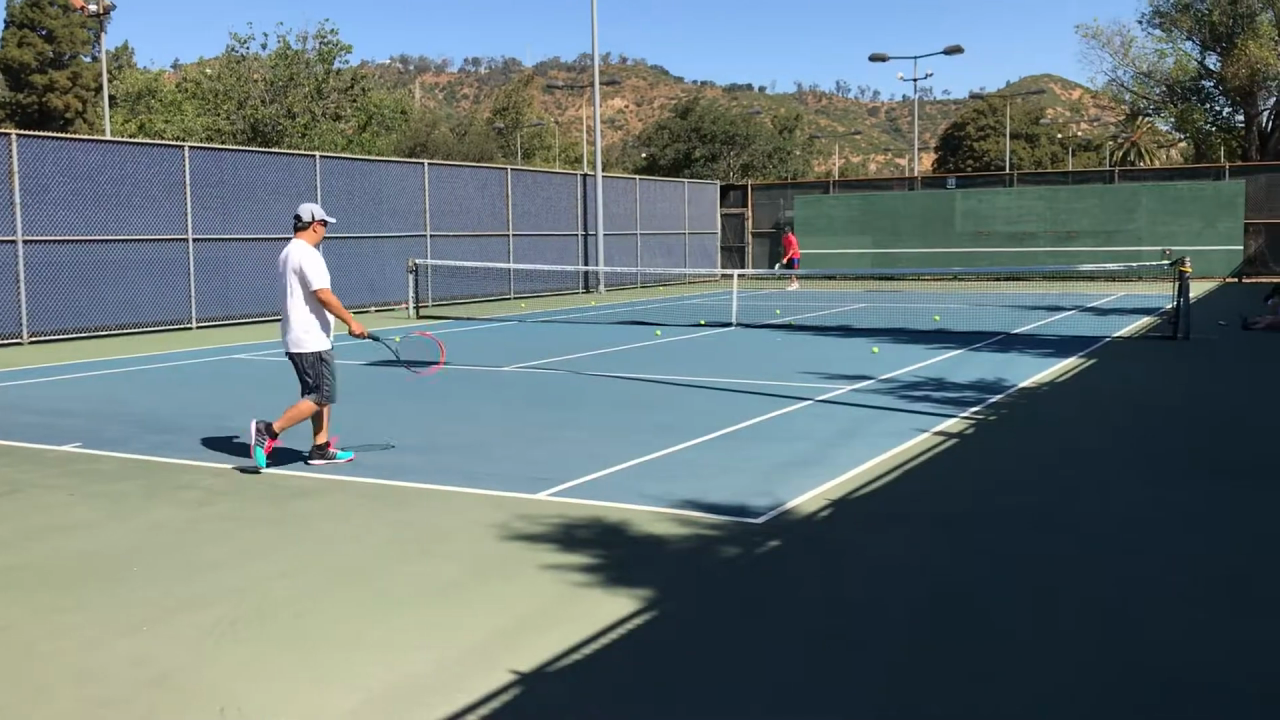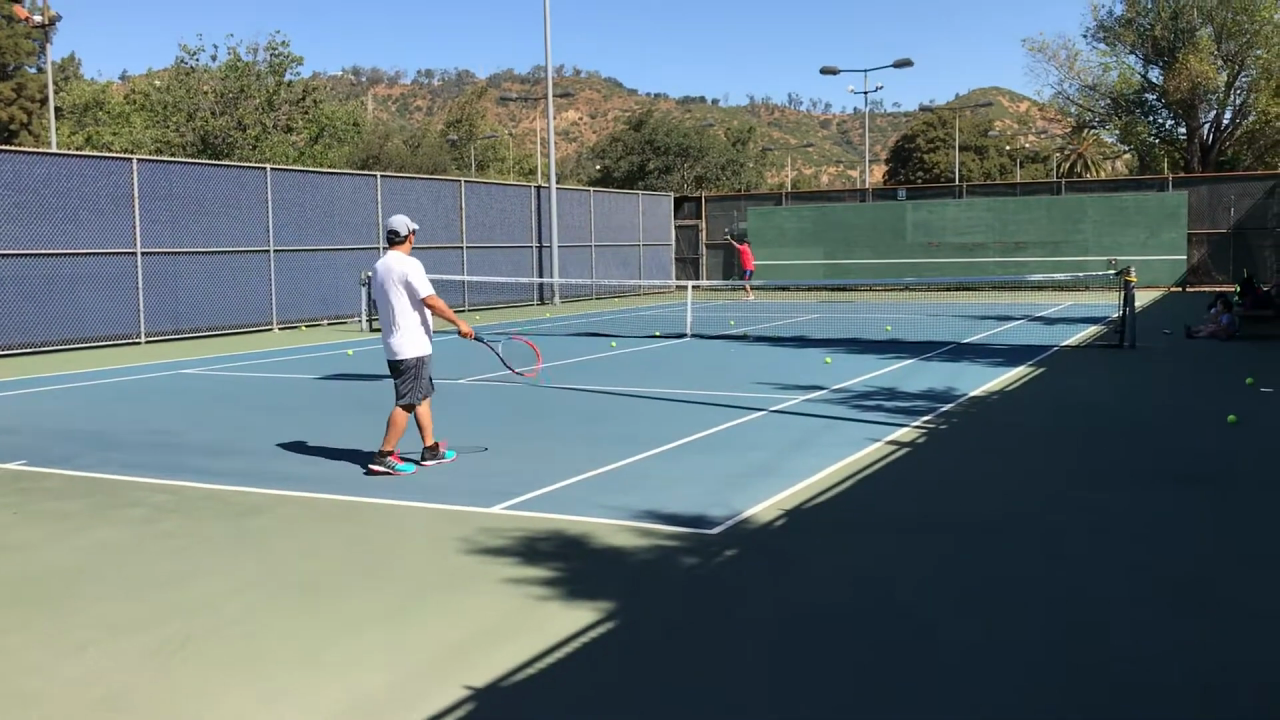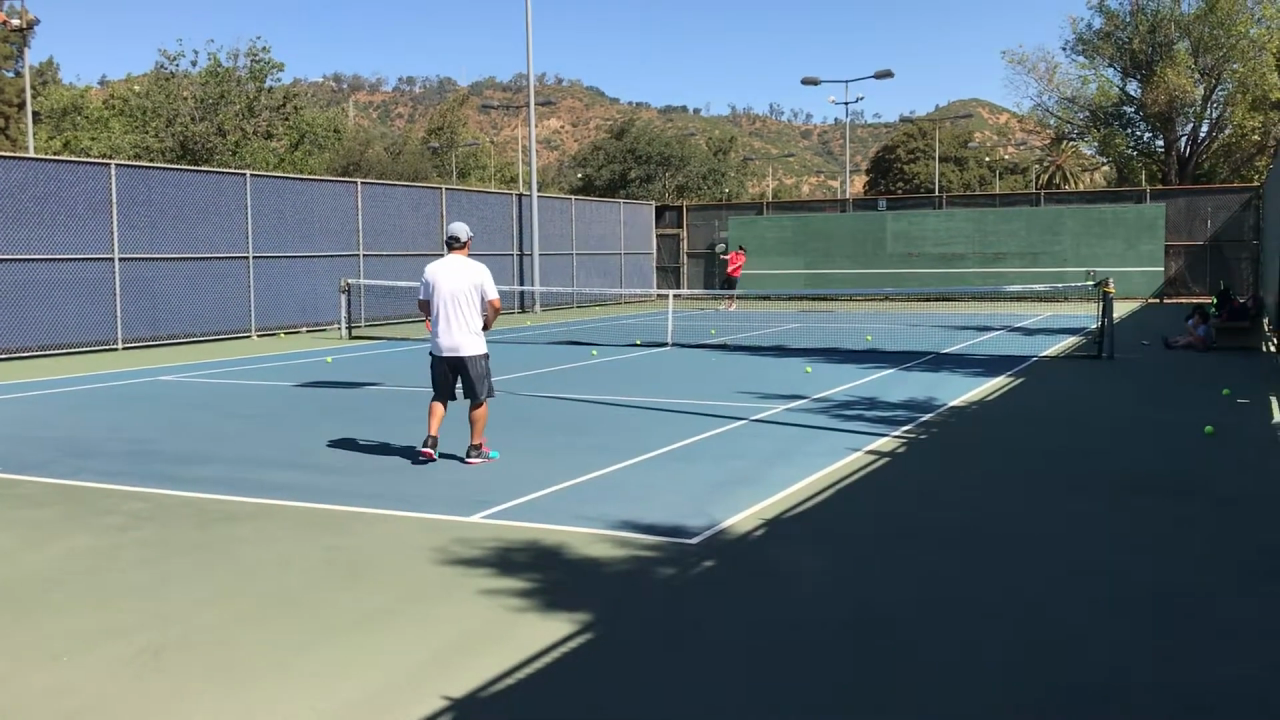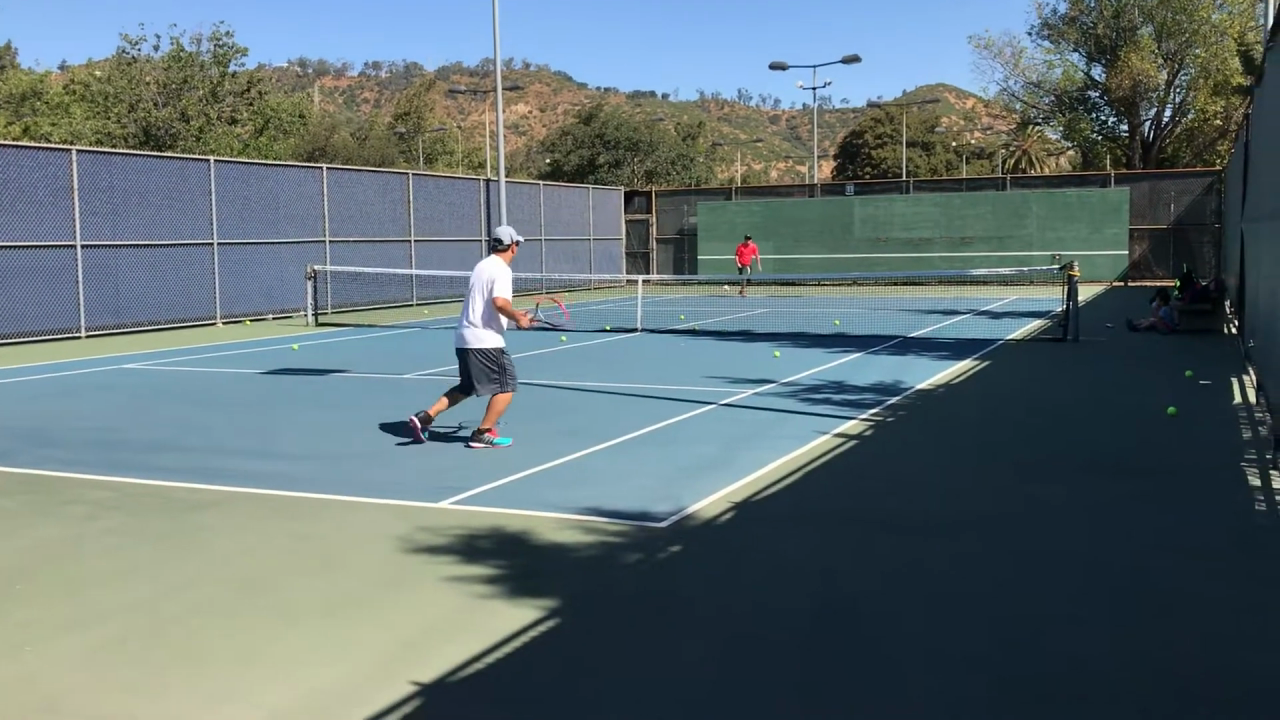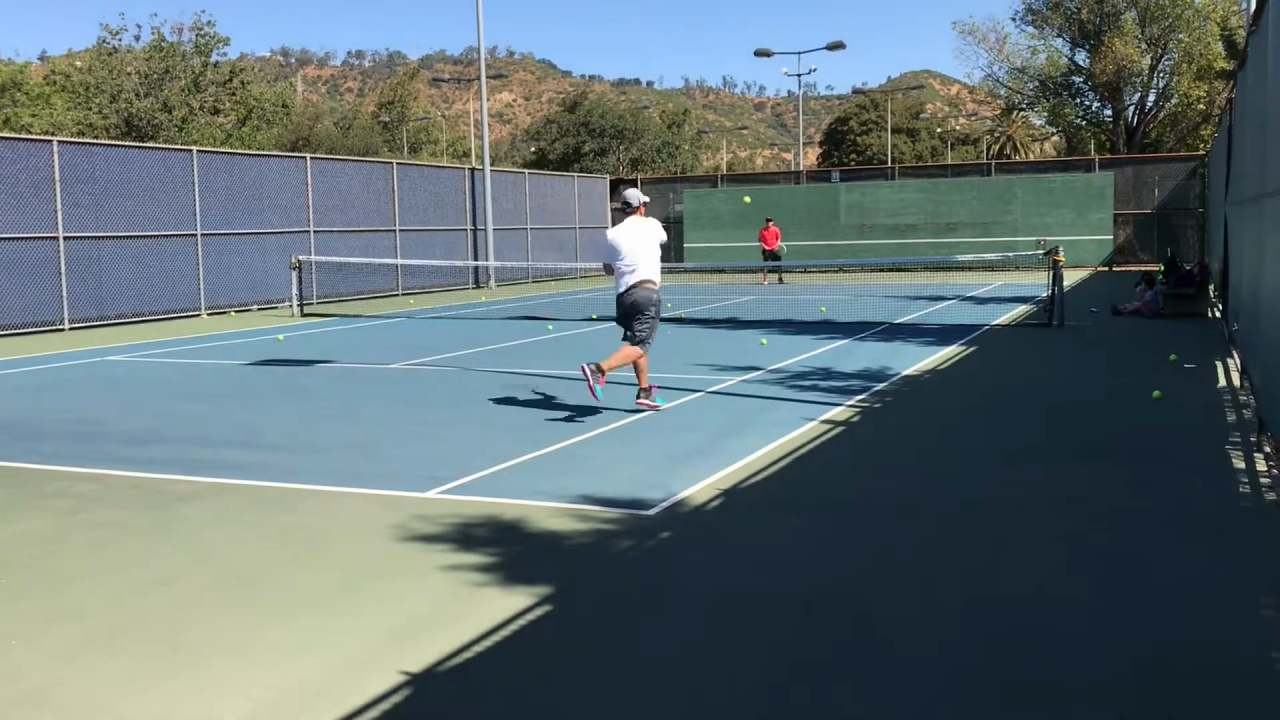
dt=1s
person 1, frame 1
left shoulder: (287, 253)
right shoulder: (307, 254)
right elbow: (323, 295)
right wrist: (351, 322)
left hip: (300, 339)
right hip: (311, 342)
left knee: (320, 395)
right knee: (320, 398)
left ankle: (321, 448)
right ankle: (268, 431)
person 1, frame 2
left shoulder: (378, 267)
right shoulder: (409, 265)
right elbow: (431, 301)
right wrist: (459, 323)
left hip: (395, 345)
right hip: (413, 347)
left knee: (423, 396)
right knee: (407, 402)
left ankle: (431, 449)
right ankle: (385, 456)
person 1, frame 3
left shoulder: (431, 269)
right shoulder: (479, 269)
left elbow: (423, 306)
right elbow: (495, 305)
right wrist: (488, 323)
left hip: (441, 346)
right hip: (471, 346)
left knee: (440, 396)
right knee: (479, 398)
left ankle: (430, 441)
right ankle: (475, 449)
person 1, frame 4
left shoulder: (482, 266)
right shoulder: (502, 270)
right elbow: (500, 303)
left wrist: (514, 314)
right wrist: (518, 318)
left hip: (465, 337)
right hip: (485, 341)
left knee: (467, 387)
right knee: (506, 388)
left ankle: (425, 417)
right ankle: (483, 433)
person 1, frame 5
left shoulder: (612, 234)
right shoulder: (653, 225)
left elbow: (609, 269)
right elbow: (662, 239)
left hip: (625, 294)
right hip: (647, 291)
left knee: (635, 342)
right knee: (638, 346)
left ankle: (644, 391)
right ankle: (598, 370)
